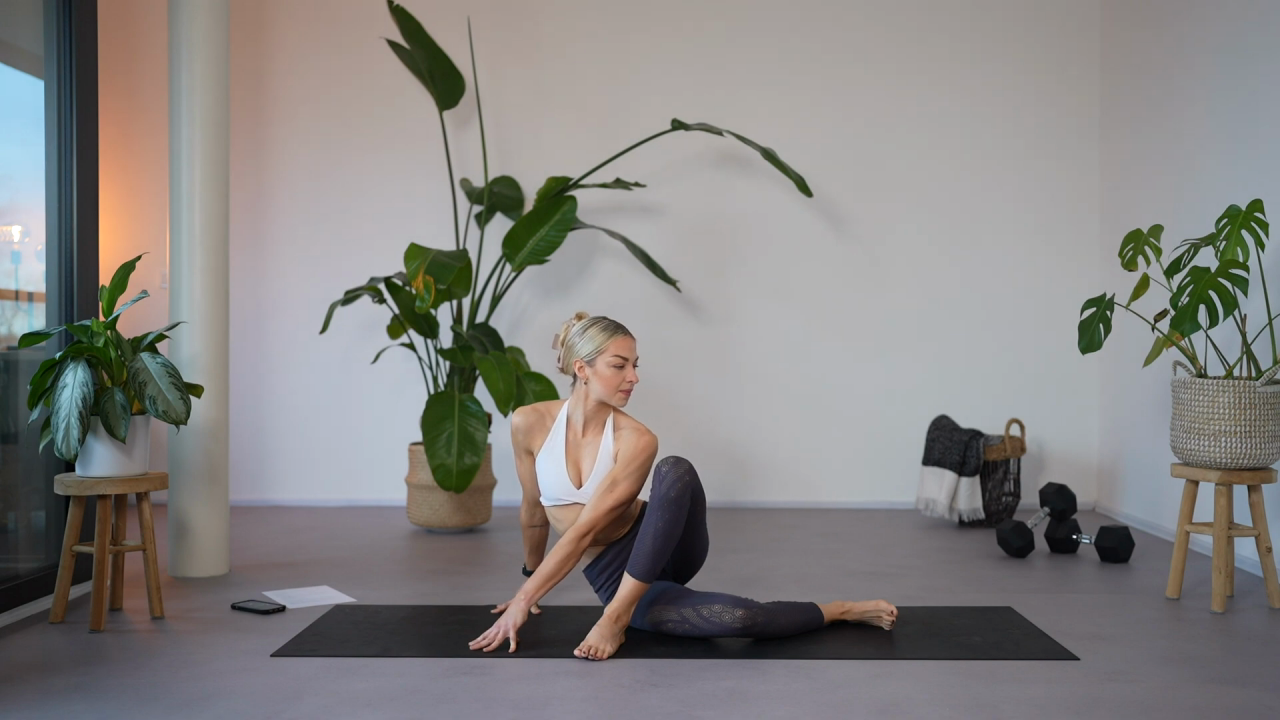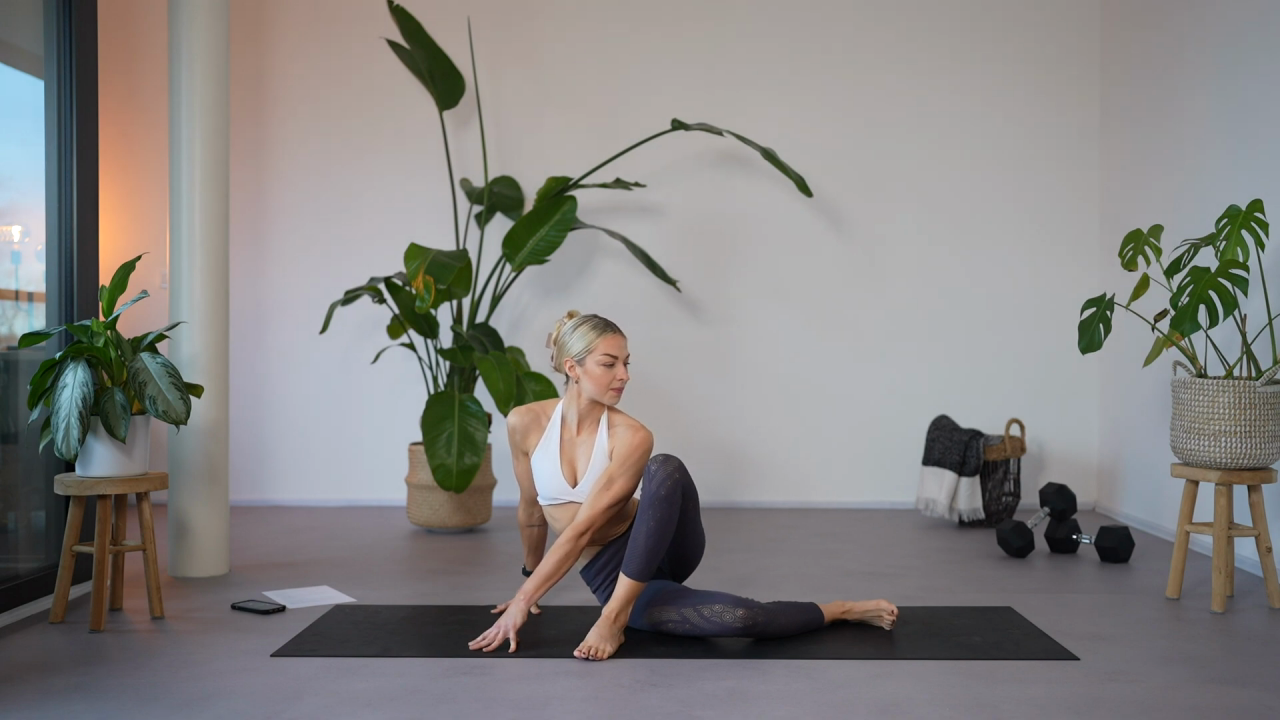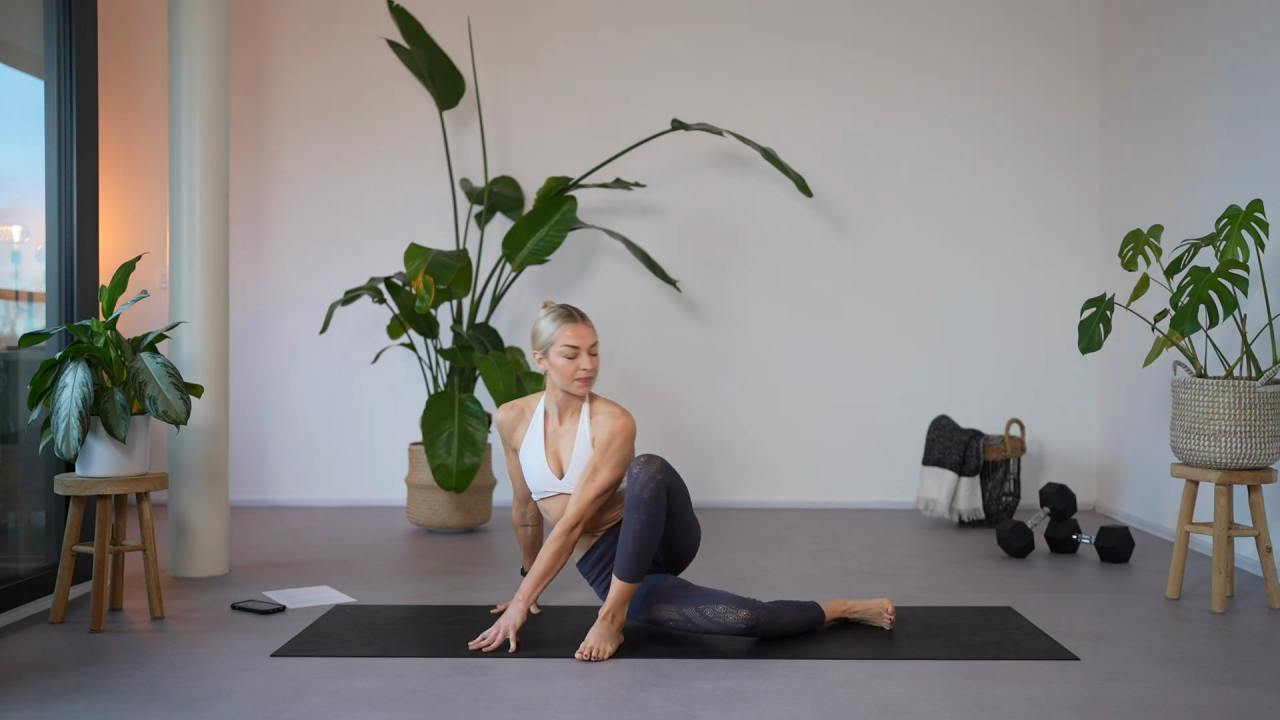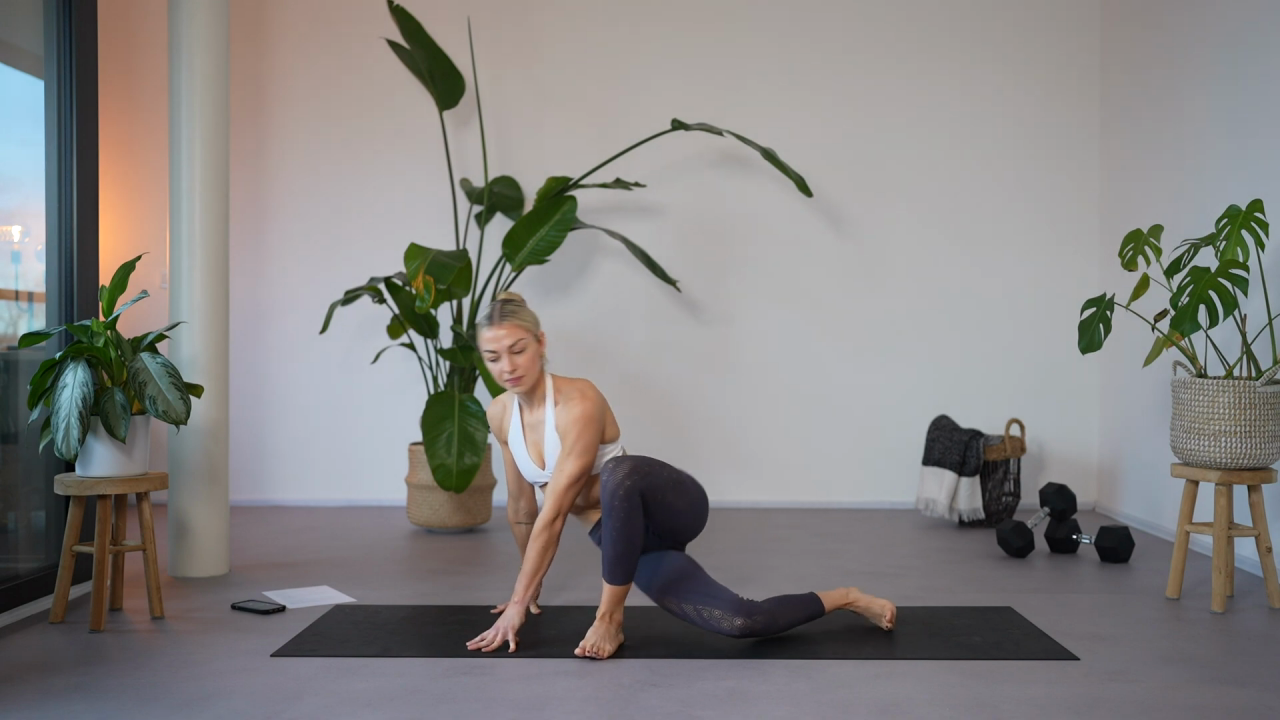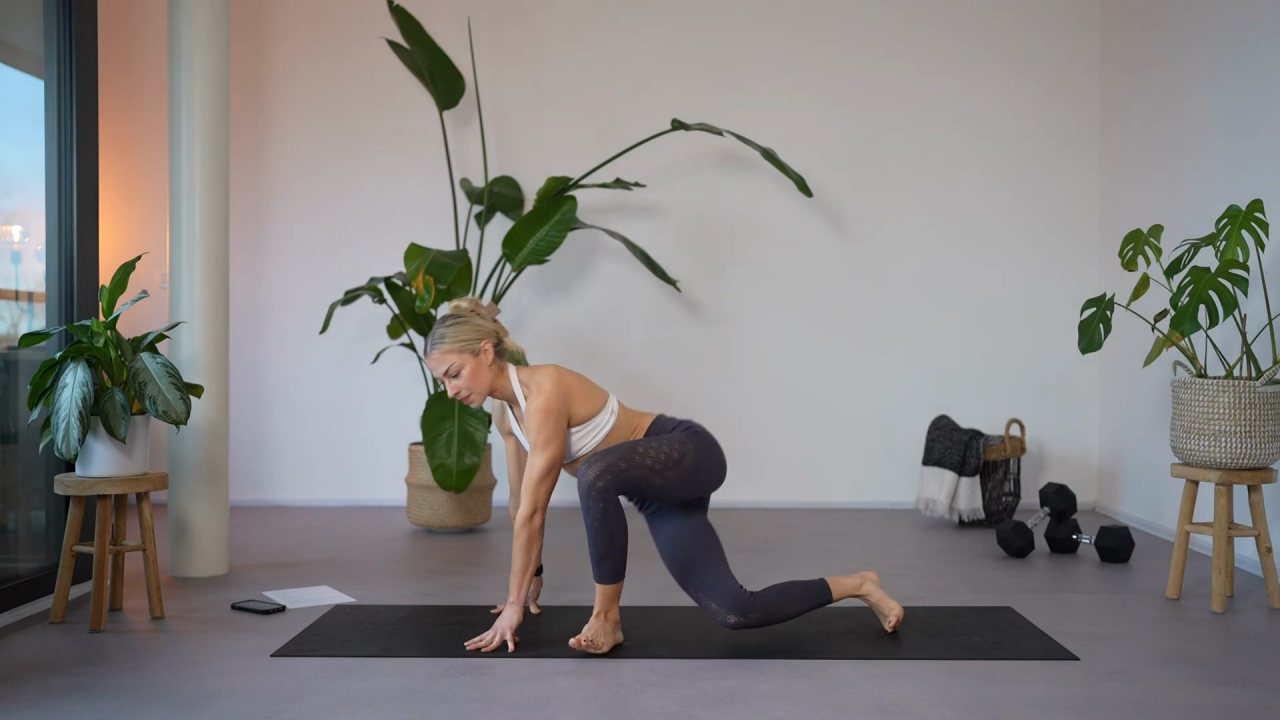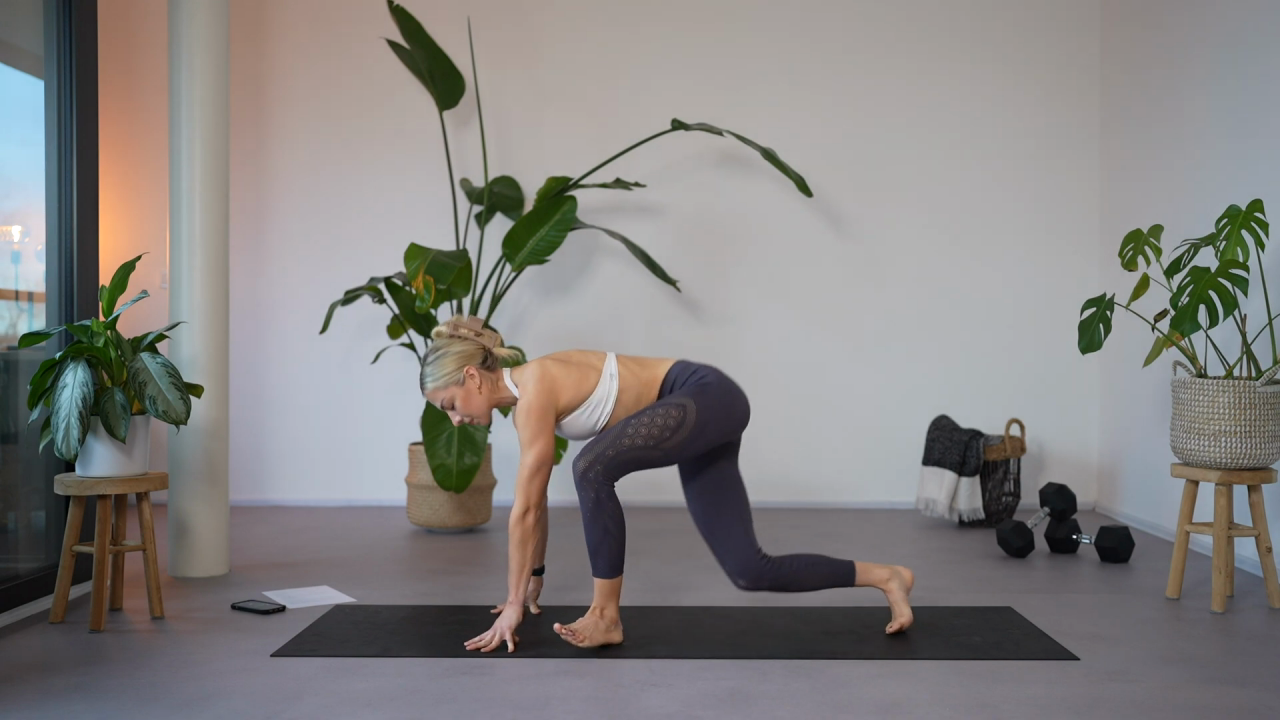
dt=0.3s
person 1, frame 1
left shoulder: (636, 440)
right shoulder: (529, 423)
left elbow: (585, 531)
right elbow: (534, 509)
left wrist: (523, 602)
right wrist: (531, 578)
left hip: (665, 551)
right hip: (616, 577)
left knee: (676, 470)
right knee: (738, 618)
left ankle: (617, 617)
right ankle: (843, 610)
person 1, frame 2
left shoulder: (631, 437)
right shoulder: (525, 423)
left elbow: (582, 529)
right elbow: (531, 509)
left wrist: (522, 602)
right wrist: (530, 578)
left hip: (661, 551)
right hip: (612, 577)
left knee: (665, 469)
right knee: (740, 618)
left ankle: (615, 616)
right ankle: (845, 610)
person 1, frame 3
left shoulder: (614, 422)
right shoulder: (511, 419)
left elbow: (573, 523)
right elbow: (525, 508)
left wrist: (521, 602)
right wrist: (529, 579)
left hip: (658, 544)
right hip: (608, 567)
left knee: (647, 469)
left ankle: (612, 618)
right ankle: (846, 608)
person 1, frame 4
left shoulder: (579, 401)
right shoulder: (499, 414)
left elbow: (552, 516)
right elbow: (520, 505)
left wrist: (518, 604)
right wrist: (526, 585)
left hip: (667, 516)
right hip: (626, 540)
left knee: (617, 473)
right knee: (741, 622)
left ankle: (610, 618)
right ankle: (845, 599)
person 1, frame 5
left shoulder: (543, 391)
right shoulder: (506, 410)
left elbow: (533, 512)
right elbow: (521, 502)
left wrist: (514, 605)
right wrist: (531, 578)
left hip: (687, 453)
right hip: (658, 492)
left knee: (596, 477)
right knee: (734, 612)
left ankle: (606, 618)
right ankle: (857, 585)
person 1, frame 6
left shoulder: (533, 390)
right shoulder: (523, 401)
left elbow: (523, 510)
right elbow: (535, 503)
left wrist: (514, 606)
right wrist: (532, 576)
left hip: (707, 400)
right hip: (693, 415)
left knee: (591, 468)
right knee: (749, 571)
left ankle: (606, 615)
right ankle: (884, 577)
